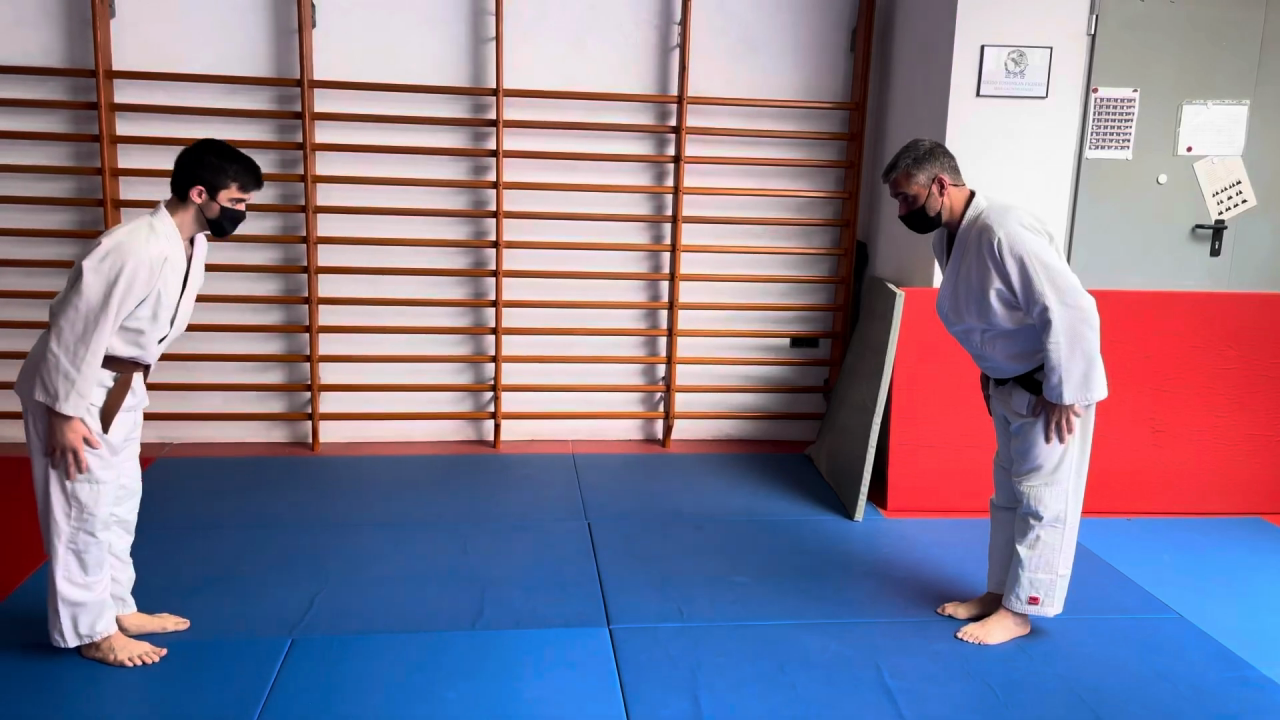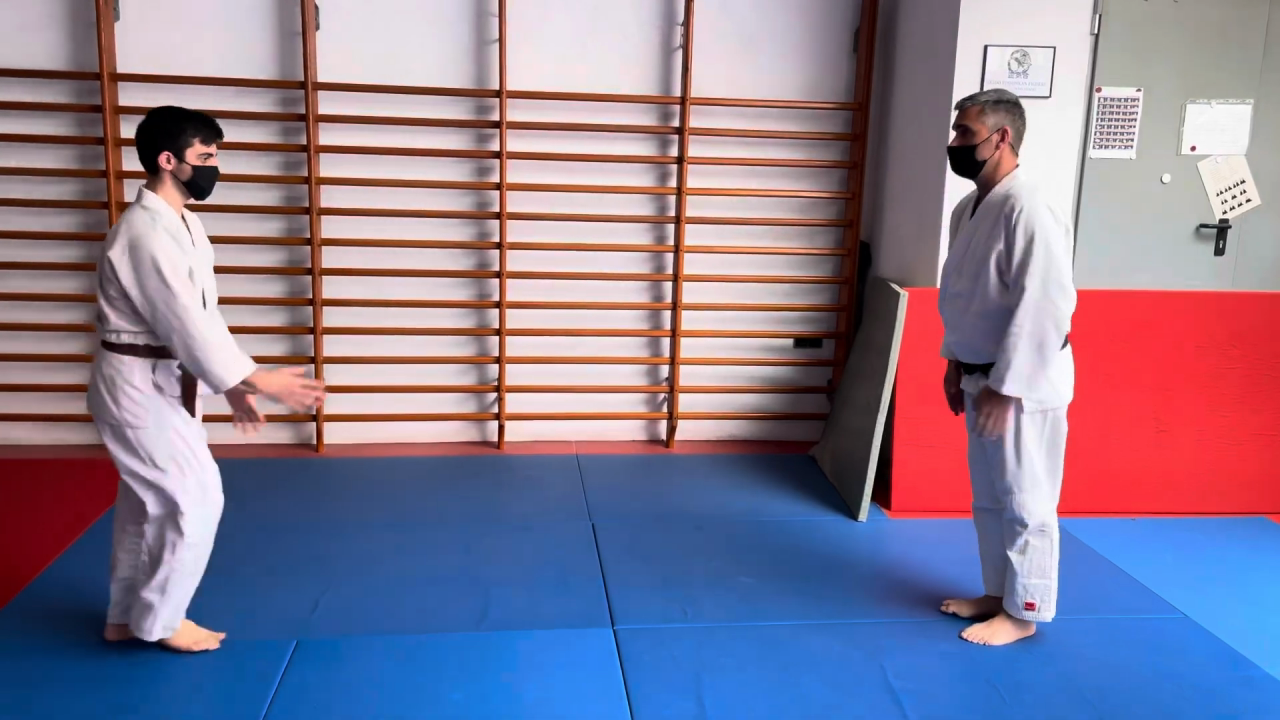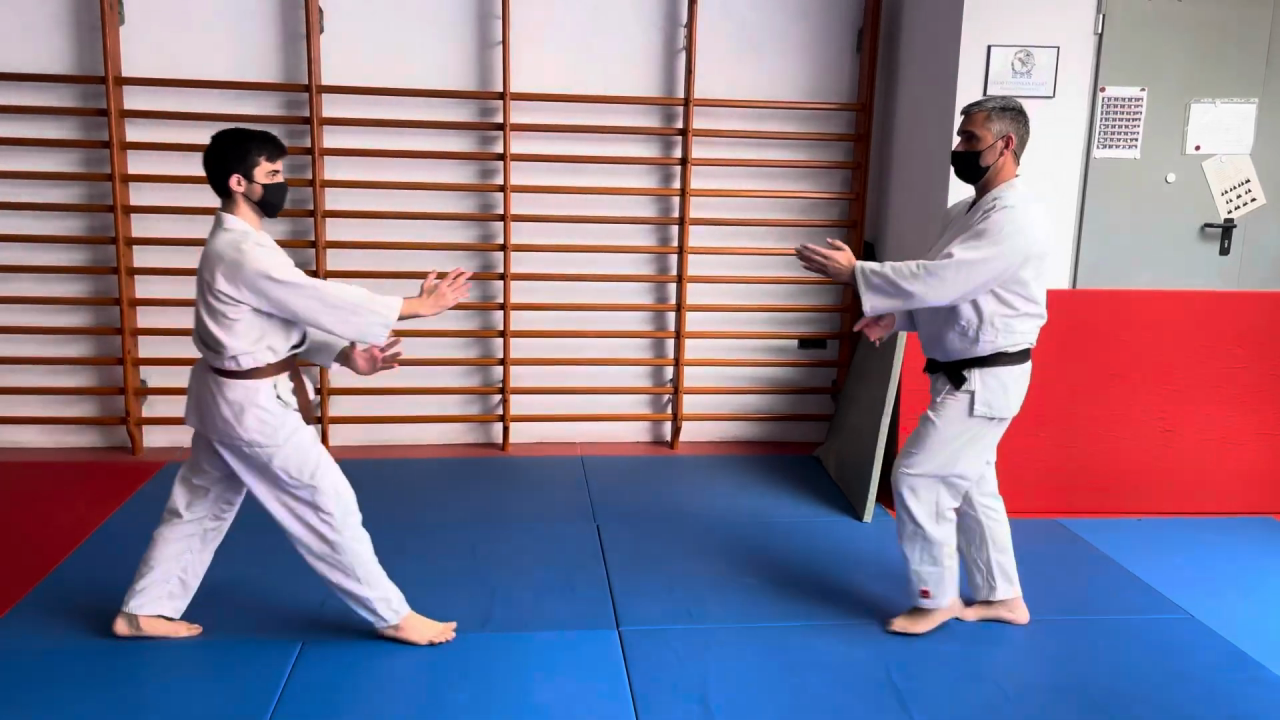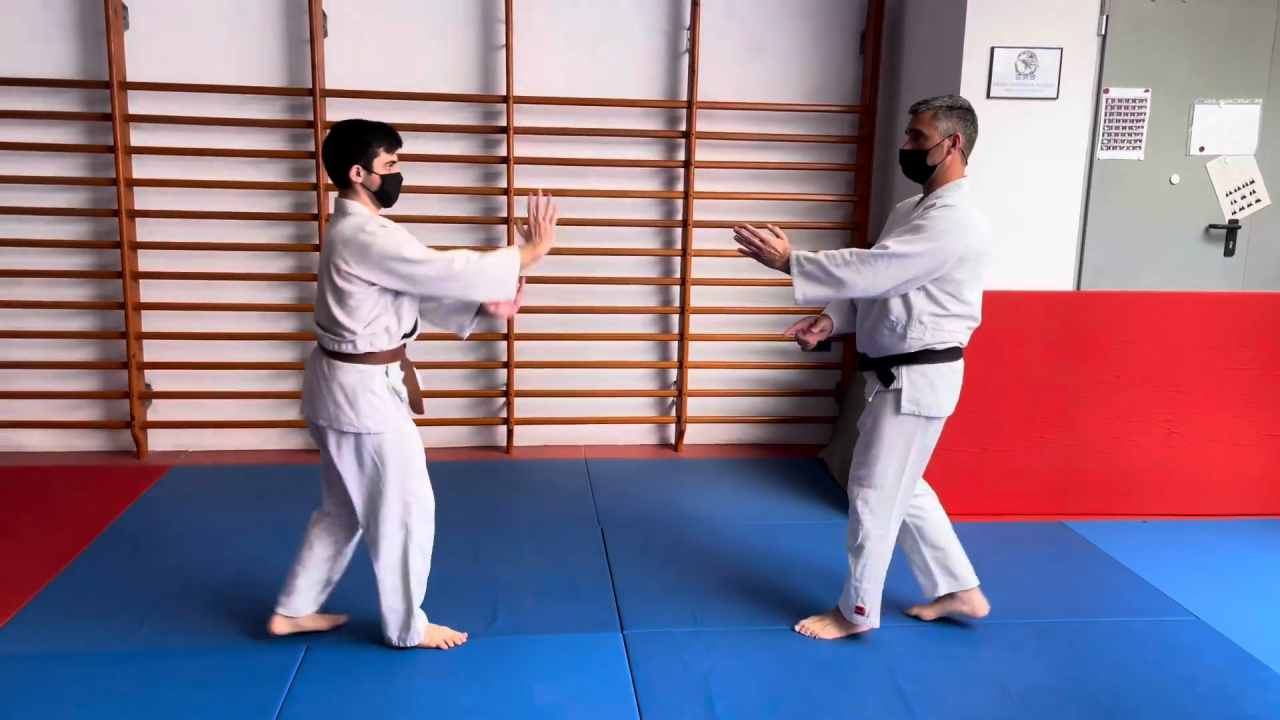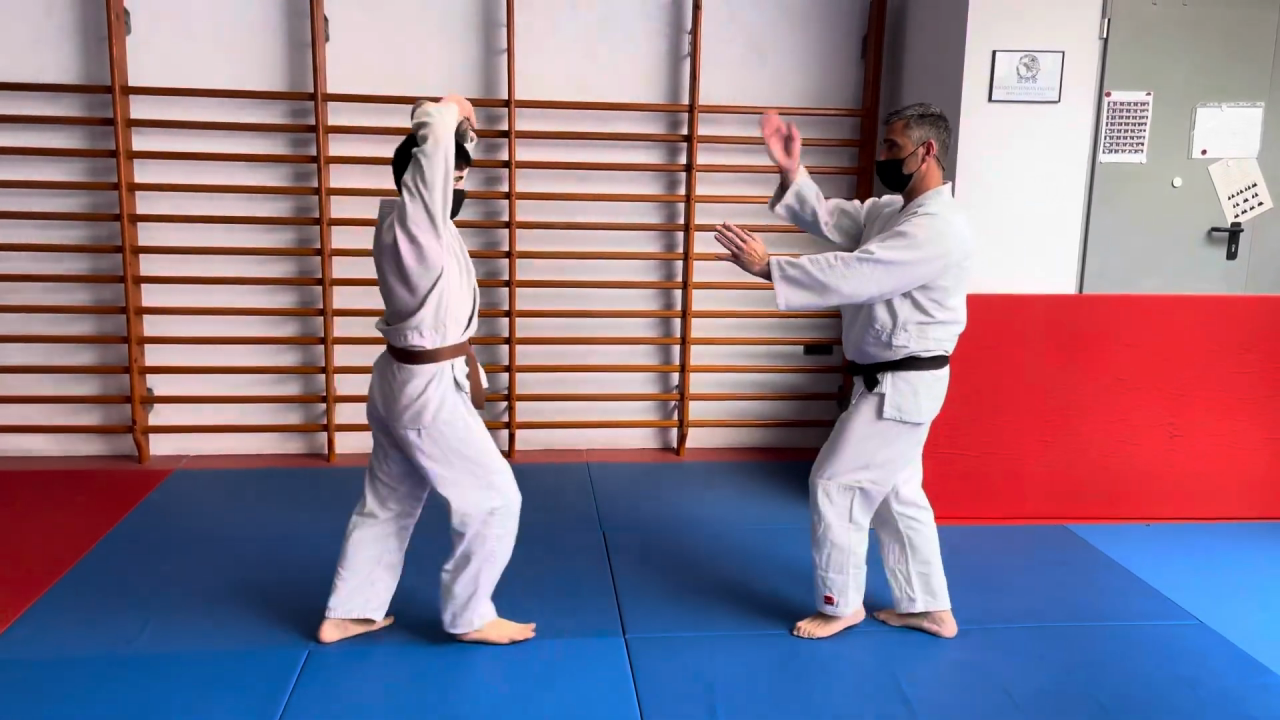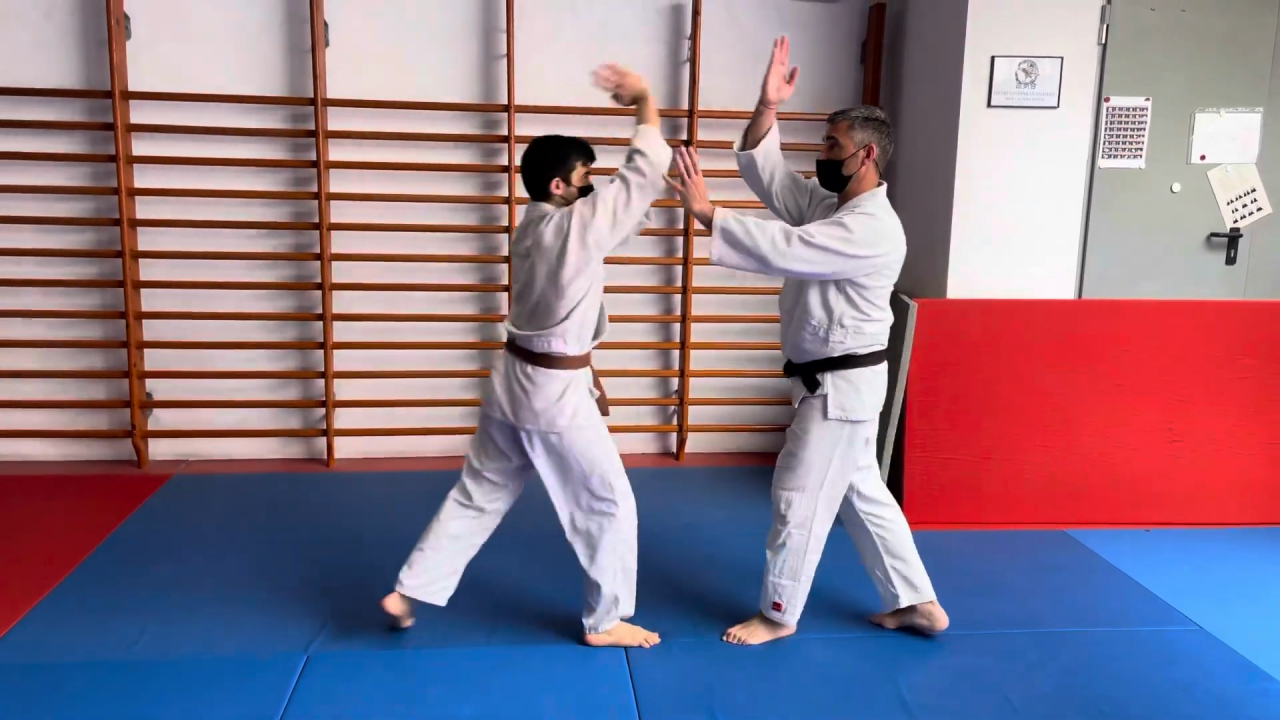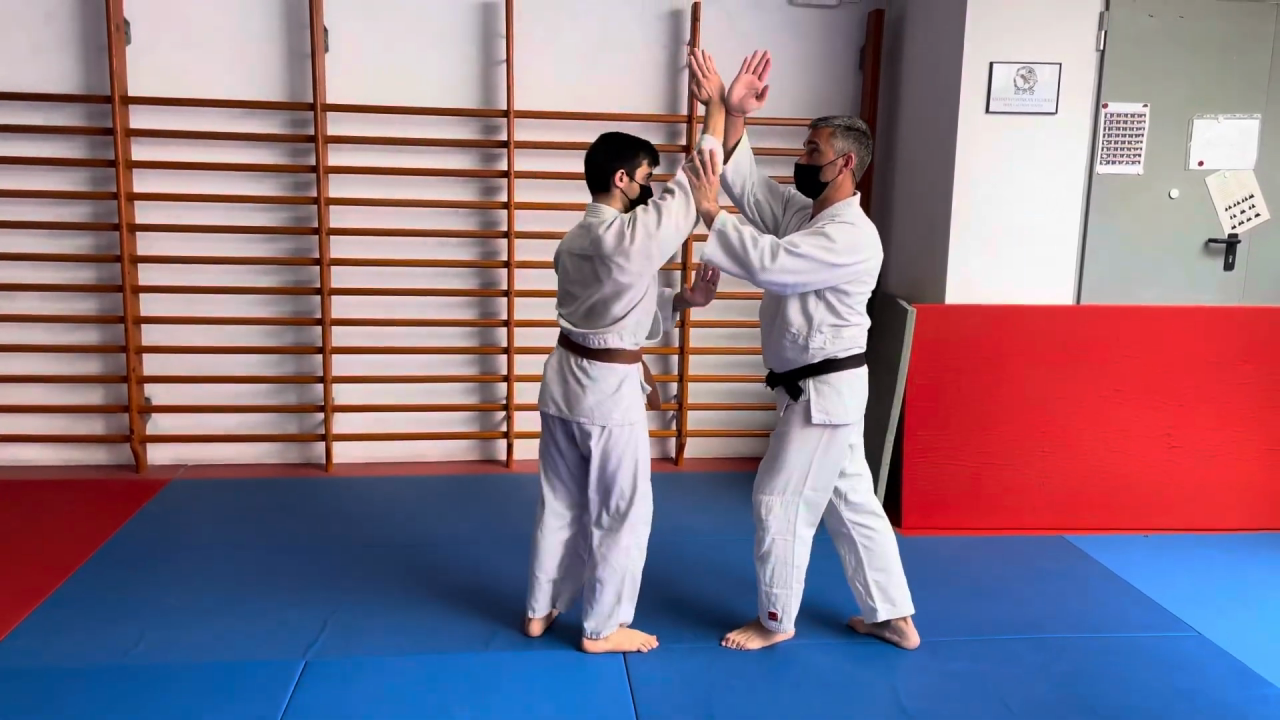
dt=0.4s
person 1, frame 1
left shoulder: (1004, 232)
right shoulder: (946, 236)
left elbow: (1071, 311)
left wrist: (1064, 394)
right wrist: (990, 373)
left hip: (1057, 386)
right hip: (1012, 384)
left knee: (1044, 498)
right knee: (1010, 492)
left ankle: (1019, 610)
right ankle: (999, 592)
person 1, frame 2
left shoulder: (1028, 211)
right shoulder: (967, 209)
left elbow: (1042, 306)
left wrist: (1005, 388)
right wrist: (955, 364)
left hip: (1028, 381)
right hip: (982, 378)
left knee: (1024, 499)
right knee: (990, 493)
left ankle: (1022, 612)
right ankle: (997, 594)
person 1, frame 3
left shoulder: (1015, 220)
right shoulder: (964, 211)
left elbow: (943, 279)
right elbow: (936, 283)
left wrist: (857, 275)
right wrist: (893, 316)
left hip: (986, 380)
right hip: (958, 375)
left knee: (917, 478)
right knee: (971, 489)
left ankle: (937, 599)
right ankle: (1003, 596)
person 1, frame 4
left shoulder: (957, 222)
right shoulder: (914, 209)
left elbow: (874, 269)
right elbow: (875, 280)
left wrist: (788, 261)
right wrist: (831, 320)
left hip: (917, 378)
right hip: (902, 374)
left knee: (875, 493)
right knee: (900, 486)
left ankle: (855, 612)
right ankle: (957, 588)
person 1, frame 5
left shoulder: (939, 230)
right shoulder: (887, 211)
left elbow: (853, 274)
right elbow: (826, 218)
left wrist: (769, 266)
right wrist: (791, 170)
left hip: (902, 384)
right hip: (887, 380)
left knee: (835, 484)
right knee: (898, 495)
left ankle: (839, 604)
right ankle: (929, 606)
person 1, frame 6
left shoulder: (872, 229)
right shoulder: (827, 203)
left elbow: (783, 249)
right elbow: (765, 172)
left wrist: (708, 216)
right wrist: (768, 106)
left hip: (840, 385)
right hip: (835, 381)
left knee: (799, 498)
right knee: (862, 492)
left ankle: (778, 614)
right ankle: (917, 603)
person 1, frame 7
left shoulder: (852, 237)
right shoulder: (801, 211)
left elbow: (770, 265)
right elbow: (744, 181)
left wrist: (711, 215)
right wrist: (731, 113)
left hip: (824, 390)
right hip: (817, 387)
left knee: (781, 503)
right knee: (852, 502)
left ankle: (775, 620)
right ankle: (892, 617)
person 2, frame 1
left shoulder: (191, 243)
right shoulder: (134, 250)
right elbow: (77, 331)
right wrist: (66, 414)
left hip: (117, 387)
right hip: (75, 387)
left knee: (116, 500)
right knee: (84, 506)
left ankle: (116, 607)
right ankle: (92, 631)
person 2, frame 2
left shoulder: (179, 222)
right shoulder: (146, 231)
left elbow: (199, 310)
right elbow: (184, 320)
left wrist: (237, 381)
right wrist: (257, 379)
left hip: (161, 377)
right hip: (139, 383)
left knee: (149, 502)
right knee: (195, 495)
left ankle: (131, 615)
right ankle: (159, 618)
person 2, frame 3
left shoulder: (241, 241)
right shoulder: (241, 252)
left elbow: (295, 313)
right elbow: (318, 301)
left wrist: (346, 353)
right wrist: (417, 305)
left hip: (232, 396)
right hip: (254, 403)
left knee: (200, 507)
right knee: (328, 504)
left ankle: (143, 611)
right ankle: (390, 615)
person 2, frame 4
left shoulder: (355, 227)
right shoulder: (365, 236)
left elbow: (422, 290)
right elbow: (444, 270)
left wrist: (483, 306)
right wrist: (529, 251)
left hip: (345, 381)
right hip: (363, 388)
left knee: (343, 509)
right knee: (406, 507)
left ankle: (294, 608)
right ankle: (405, 624)
person 2, frame 5
left shoulder: (403, 221)
right shoulder: (412, 218)
left elbow: (446, 136)
right elbow: (431, 146)
left wrist: (454, 117)
right wrist: (440, 115)
left hip: (404, 382)
right hip: (431, 391)
left knee: (386, 504)
right knee: (495, 499)
left ankle: (346, 612)
right ankle: (468, 615)
person 2, frame 6
left shoulder: (532, 228)
right shoulder: (577, 228)
left elbow: (625, 190)
right elbow: (643, 172)
right wrist: (644, 100)
left hip: (514, 383)
right hip: (559, 394)
left knee: (477, 496)
right knee: (608, 504)
left ankle: (408, 590)
right ankle: (606, 620)
person 2, frame 7
left shoulder: (573, 242)
right shoulder: (633, 237)
right elbow: (692, 189)
left wrist: (684, 300)
right wrist: (721, 113)
left hip: (564, 379)
right hip: (609, 390)
left knee: (559, 505)
right knee: (621, 514)
left ankle: (540, 610)
right ankle: (602, 627)
